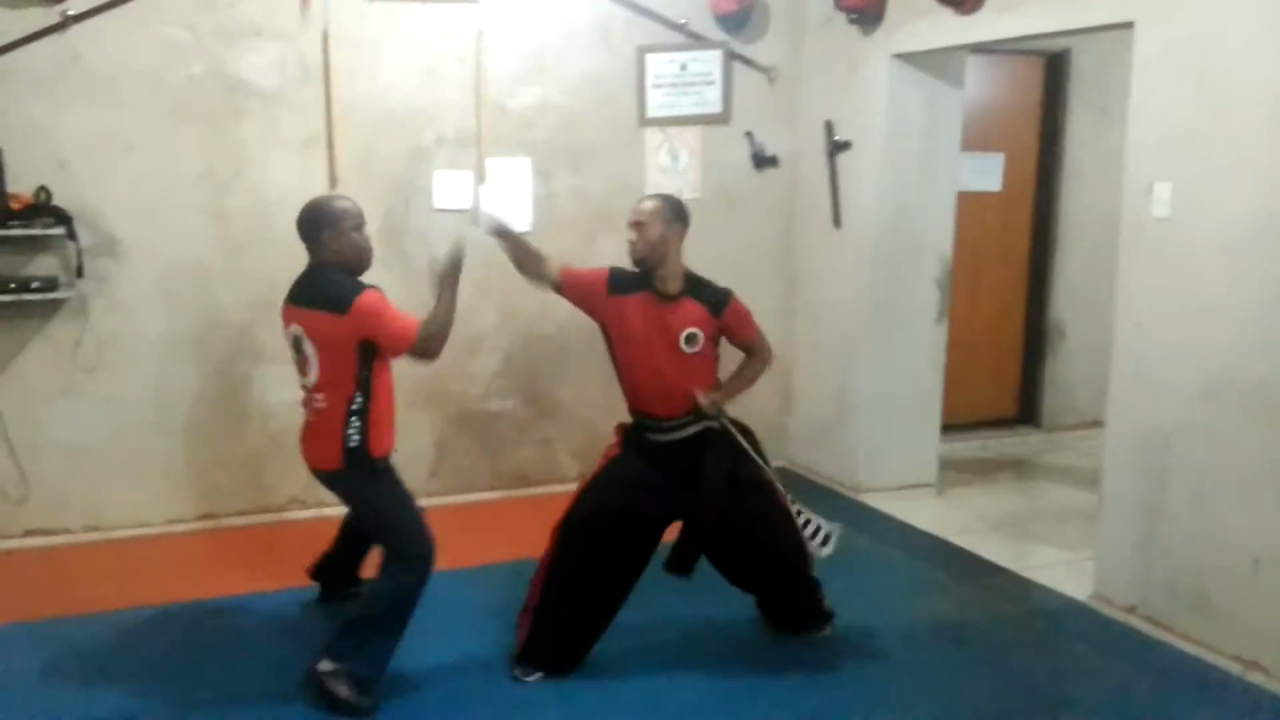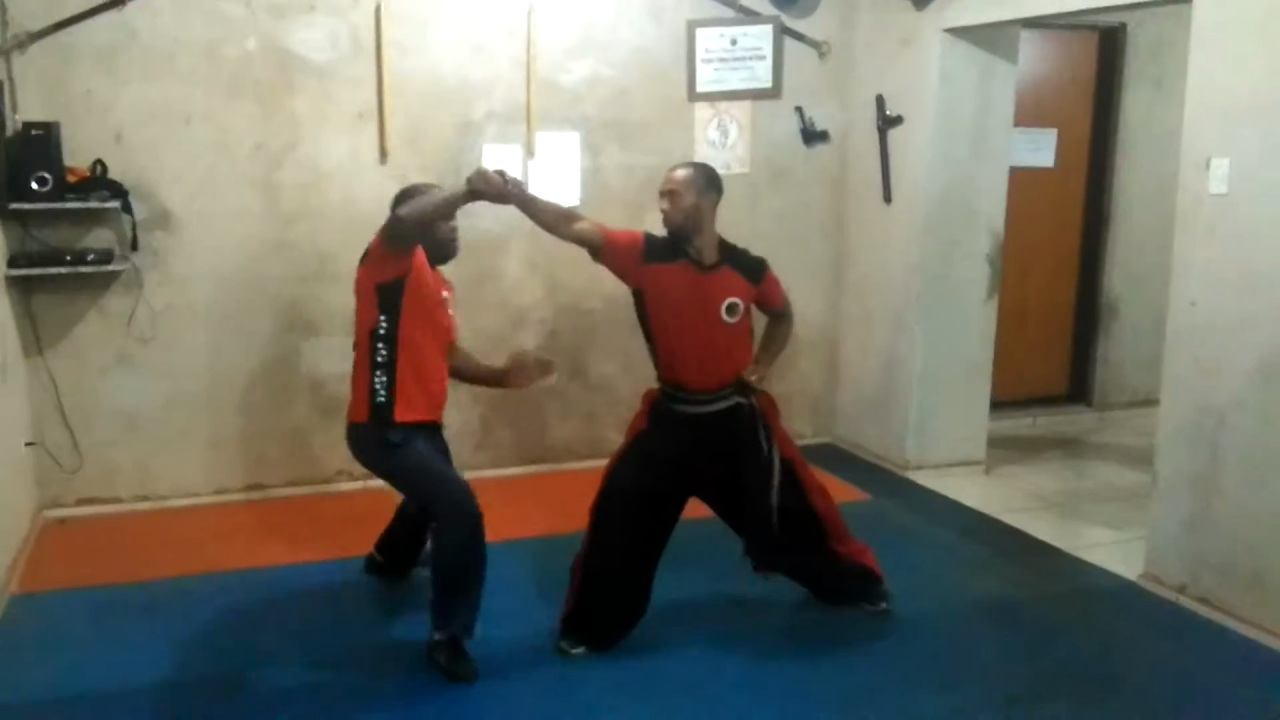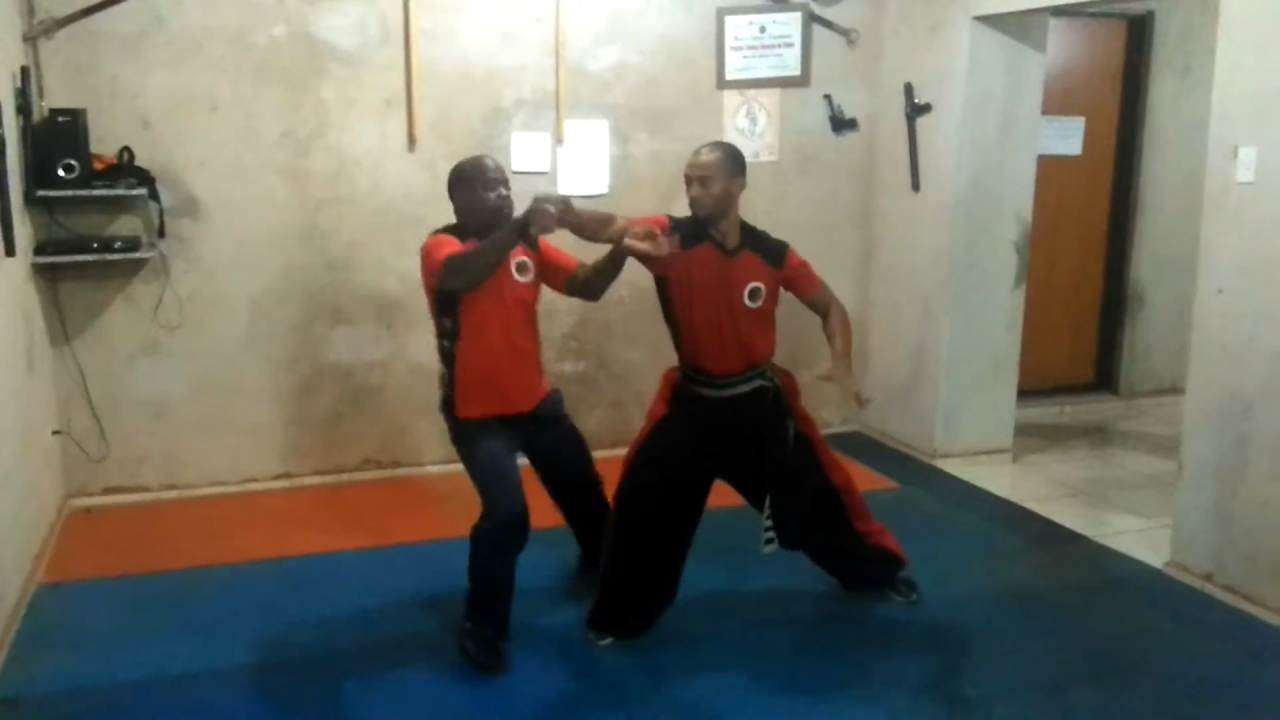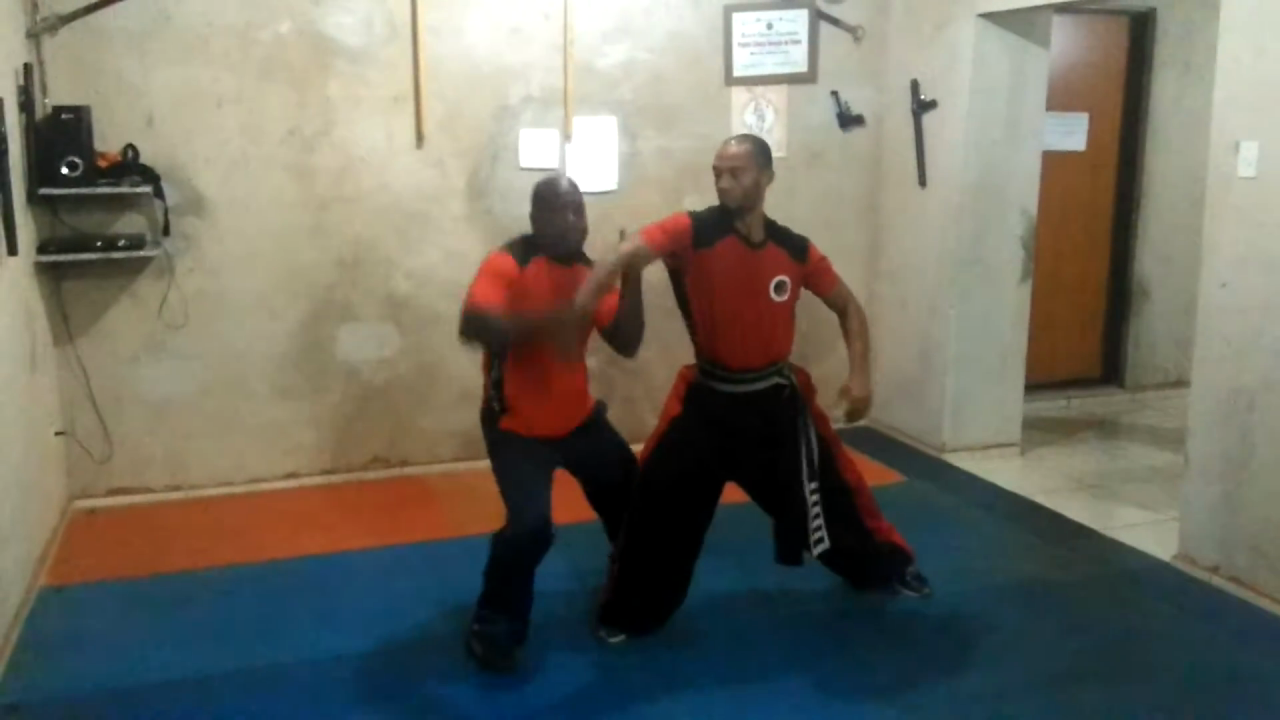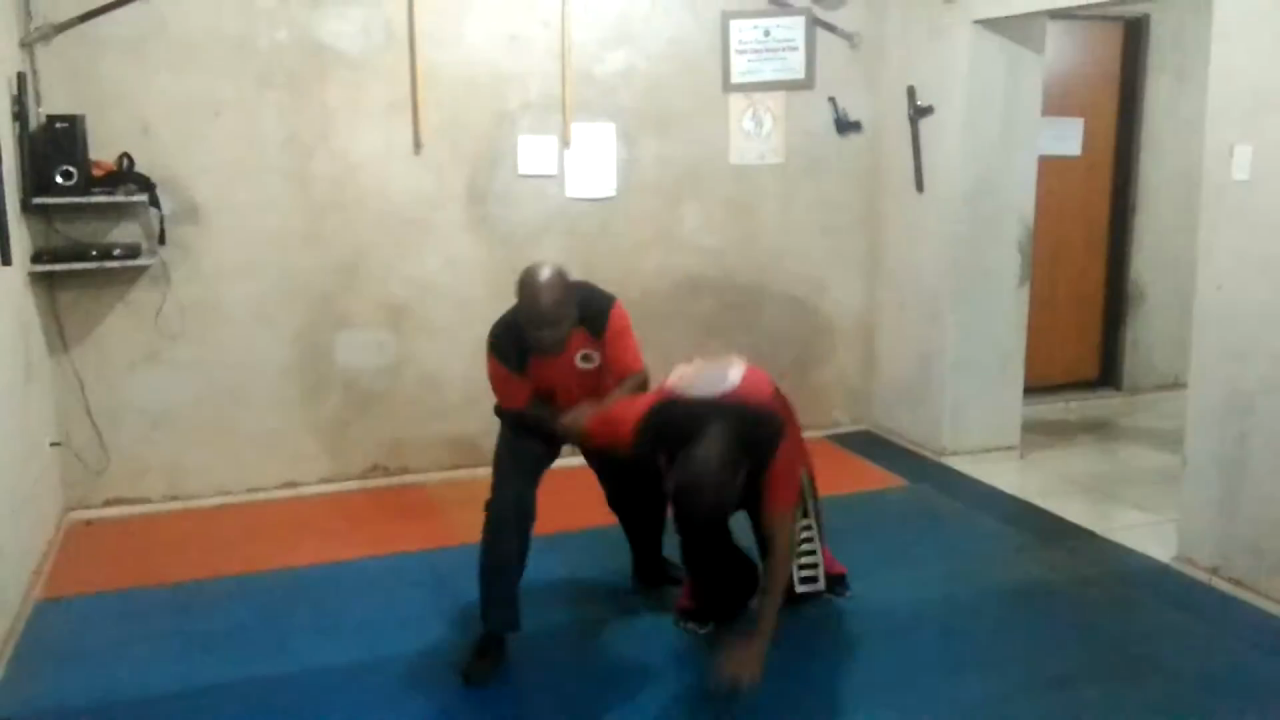
dt=0.4s
person 1, frame 1
left shoulder: (303, 295)
right shoulder: (355, 300)
right elbow: (427, 344)
right wrist: (449, 286)
left hip: (327, 448)
right hip: (354, 454)
left knee: (373, 513)
right knee: (413, 550)
left ankle: (334, 579)
right ankle: (341, 665)
person 1, frame 2
left shoulder: (436, 283)
right shoulder: (393, 260)
left elbow: (449, 357)
right elbow: (405, 218)
left wrist: (502, 374)
right wrist: (472, 189)
left hip: (419, 423)
right hip: (384, 427)
left knee: (428, 499)
right knee: (459, 513)
left ankle: (388, 558)
right ankle: (449, 634)
person 1, frame 3
left shoulder: (530, 245)
right shoulder: (442, 247)
left elbow: (587, 285)
right elbow: (456, 279)
left wrist: (622, 247)
right wrist: (521, 226)
left hip: (535, 403)
right hip: (476, 415)
left knee: (582, 488)
right knee: (507, 514)
left ankle: (599, 562)
right ankle: (481, 626)
person 1, frame 4
left shoulder: (592, 273)
right shoulder: (508, 265)
left elbow: (627, 344)
right elbow: (472, 325)
left wrist: (631, 281)
right wrist: (545, 321)
left hip: (580, 419)
right hip: (518, 426)
left knee: (633, 494)
right knee: (531, 527)
right ankle: (492, 627)
person 1, frame 5
left shoulder: (604, 311)
right shoulder: (505, 344)
left elbow: (635, 381)
right elbow: (516, 411)
right wrist: (577, 429)
left hip: (603, 408)
right hip: (535, 419)
left knee: (639, 488)
right knee: (509, 507)
left ankle: (649, 569)
right ankle: (494, 633)
person 2, frame 1
left shoulder: (715, 301)
right shoulder: (612, 288)
left elbow: (761, 353)
right elbow: (541, 270)
left wrist: (722, 392)
right wrist: (505, 235)
left hip: (708, 445)
right hip: (644, 447)
left knee: (766, 532)
right knee: (583, 536)
left ankle: (802, 615)
right ankle: (543, 651)
person 2, frame 2
left shoulder: (749, 270)
right shoulder: (645, 256)
left elbow: (783, 316)
right elbow: (574, 225)
left wrist: (760, 365)
right wrist: (511, 191)
left hip: (738, 416)
right hip: (674, 418)
left knee: (794, 506)
right knee: (621, 513)
left ankle: (857, 581)
right ankle: (590, 625)
person 2, frame 3
left shoulder: (773, 255)
right shoulder: (671, 238)
left elbow: (829, 306)
right elbow: (609, 227)
left wrist: (840, 360)
left hip: (759, 400)
right hip: (692, 402)
left knee: (815, 491)
right knee: (644, 501)
left ankle: (880, 569)
right ankle: (619, 615)
person 2, frame 4
left shoulder: (795, 249)
right shoulder: (693, 231)
left elbow: (848, 308)
right elbow: (628, 256)
left wrist: (859, 373)
right wrist: (583, 301)
left hip: (776, 398)
right hip: (710, 399)
left knee: (829, 487)
right knee: (661, 497)
left ankle: (889, 566)
right ankle: (627, 611)
person 2, frame 5
left shoulder: (773, 441)
right shoulder: (644, 421)
left elbow: (781, 542)
left knee: (795, 514)
right knee: (699, 536)
left ankle: (816, 574)
